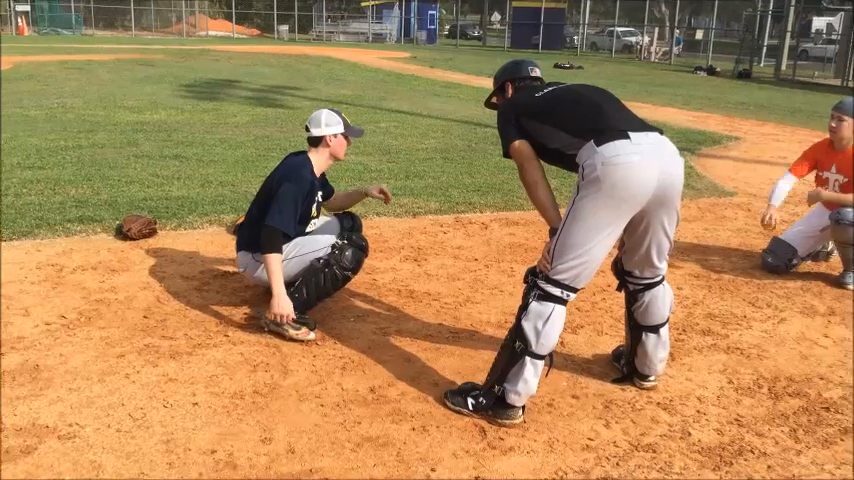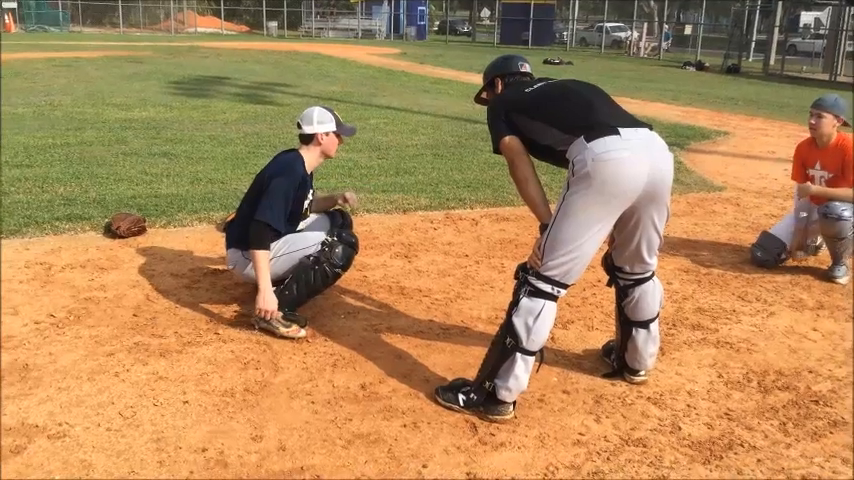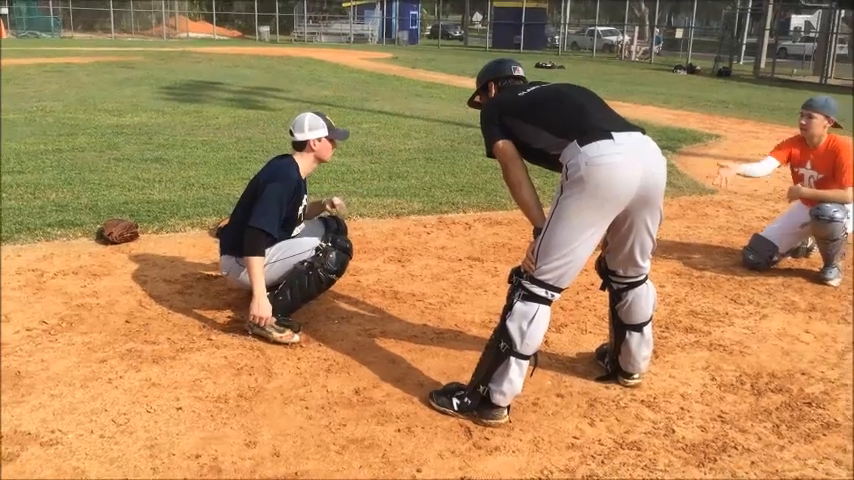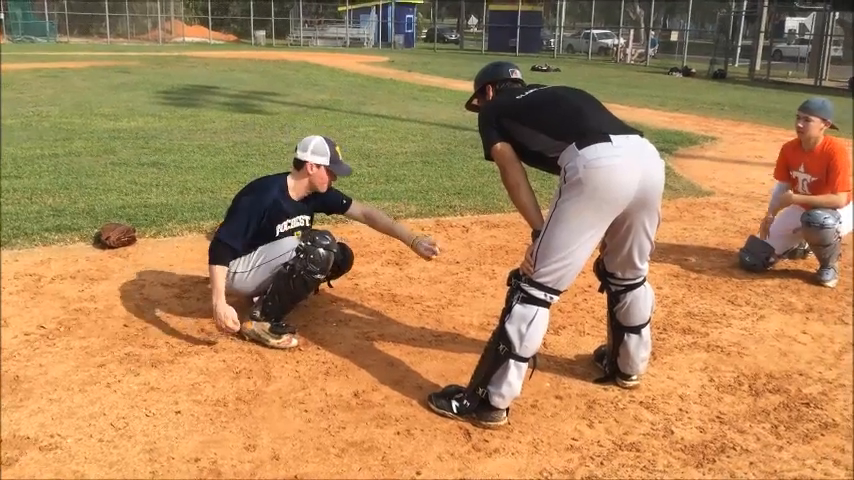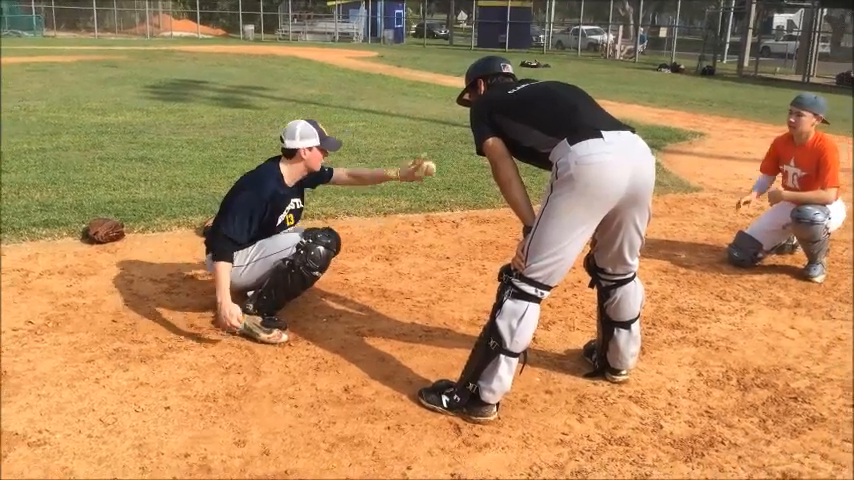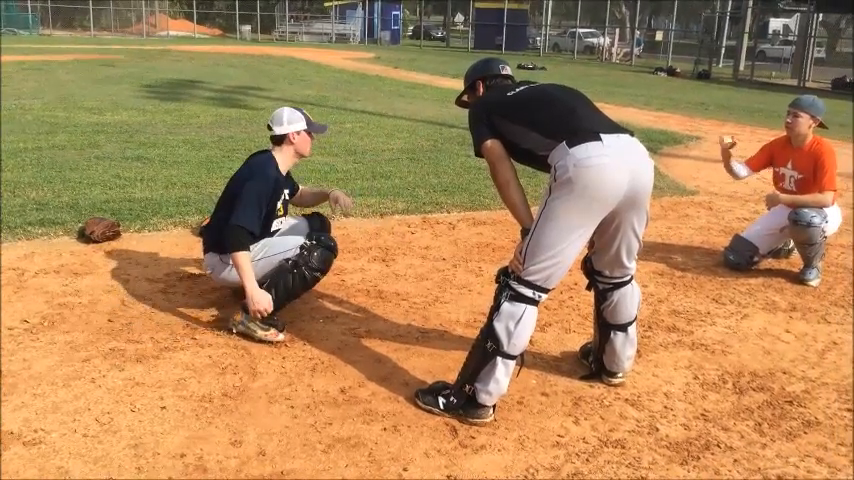
dt=0.4s
person 1, frame 1
left shoulder: (512, 107)
right shoulder: (576, 92)
left elbow: (529, 166)
left wrist: (557, 229)
left hip: (618, 164)
right hip: (667, 155)
left knee: (553, 282)
right knee: (647, 272)
left ankle: (505, 397)
right ankle: (645, 365)
person 1, frame 2
left shoulder: (502, 103)
right shoulder: (568, 88)
left elbow: (519, 163)
left wrist: (547, 226)
left hip: (608, 160)
right hip: (656, 151)
left knee: (543, 278)
right knee: (637, 267)
left ankle: (496, 394)
right ankle: (635, 360)
person 1, frame 3
left shoulder: (495, 106)
right shoulder: (560, 91)
left elbow: (513, 166)
left wrist: (541, 229)
left hip: (601, 164)
right hip: (649, 155)
left knee: (537, 282)
right knee: (630, 270)
left ankle: (490, 397)
right ankle: (629, 363)
person 1, frame 4
left shoulder: (493, 110)
right shoulder: (558, 95)
left elbow: (511, 169)
left wrist: (539, 232)
left hip: (599, 167)
right hip: (647, 158)
left knee: (535, 285)
right knee: (628, 273)
left ankle: (488, 400)
right ankle: (627, 365)
person 1, frame 5
left shoulder: (485, 104)
right shoulder: (550, 90)
left elbow: (503, 164)
left wrist: (531, 228)
left hip: (591, 162)
right hip: (639, 154)
left knee: (526, 281)
right knee: (619, 268)
left ankle: (479, 394)
right ankle: (617, 359)
person 1, frame 6
left shoulder: (484, 106)
right shoulder: (549, 92)
left elbow: (501, 166)
left wrist: (528, 230)
left hip: (589, 166)
right hip: (637, 158)
left knee: (524, 283)
right knee: (616, 272)
left ankle: (475, 397)
right ankle: (612, 363)
person 2, frame 1
left shoulder: (312, 168)
right shoulder: (298, 175)
left elbow: (332, 202)
right elbow: (271, 237)
left wrist: (365, 192)
right wrist: (279, 295)
right hip: (260, 259)
left knee: (348, 224)
right knee: (354, 247)
left ankle: (294, 283)
right ankle: (283, 316)
person 2, frame 2
left shoulder: (301, 166)
right shoulder: (290, 171)
left elbow: (307, 206)
right elbow: (259, 233)
left wrist: (336, 199)
right wrist: (265, 290)
right hip: (249, 256)
left knee: (339, 220)
right knee: (343, 244)
left ankle: (283, 281)
right ankle: (275, 310)
person 2, frame 3
left shoulder: (294, 170)
right shoulder: (285, 177)
left elbow: (297, 213)
right elbow: (254, 238)
left wrist: (323, 205)
right wrist: (260, 297)
right hip: (243, 262)
left knee: (334, 227)
right knee: (338, 250)
left ankle: (278, 287)
right ankle: (270, 315)
person 2, frame 4
left shoulder: (316, 193)
right shoulder: (263, 196)
left elbow: (363, 212)
right elbow: (220, 248)
left wrist: (413, 240)
right wrist: (220, 304)
left hip: (269, 262)
right hip: (240, 270)
left knee: (341, 256)
right knee: (320, 246)
left ankle: (274, 294)
right ankle: (262, 319)
person 2, frame 5
left shoulder: (299, 173)
right shoulder: (262, 186)
left elbow: (347, 175)
right elbow: (223, 243)
left wrist: (397, 174)
right wrist: (224, 301)
left hip: (259, 251)
right hip: (234, 262)
left knee: (329, 239)
right knee: (318, 247)
right ankle: (254, 313)
person 2, frame 6
left shoulder: (277, 165)
right shoulder: (264, 174)
left elbow: (299, 197)
right elbow: (236, 236)
left wrist: (329, 193)
right wrist: (252, 291)
right hip: (227, 259)
left knee: (318, 226)
right knee: (322, 248)
left ankle: (267, 282)
right ankle: (250, 317)
person 3, frame 1
right shoulder: (820, 148)
right elbow: (789, 177)
left wrist: (825, 195)
right wrist: (772, 206)
right hip: (826, 211)
right knee: (773, 261)
right ankle: (824, 248)
person 3, frame 2
right shoulder: (803, 148)
right elbow: (801, 194)
left wrist: (815, 189)
right wrist: (799, 233)
right hip: (814, 207)
left knee: (834, 212)
right knee: (762, 255)
right ankle: (813, 242)
person 3, frame 3
right shoulder: (792, 144)
right elbow: (764, 166)
left wrist: (805, 192)
right wrist: (736, 169)
left hip: (838, 211)
right hip: (805, 208)
left knee: (825, 214)
right knee: (754, 258)
left ankle: (833, 264)
right ankle: (804, 244)
person 3, frame 4
left shoulder: (836, 151)
right shoulder: (788, 149)
left elbow: (840, 200)
right elbow: (782, 186)
left wrist: (795, 198)
right wrist: (770, 214)
left hip: (837, 213)
right hip: (800, 210)
left knee: (817, 220)
right knee: (750, 260)
left ankle: (829, 265)
right ankle: (800, 246)
person 3, frame 5
left shoulder: (826, 147)
right shoulder: (780, 142)
left elbow: (829, 196)
right elbow: (766, 178)
left wrist: (785, 195)
right wrist: (753, 194)
left hip: (826, 209)
right hip: (790, 206)
left knee: (806, 216)
right knee: (739, 255)
left ankle: (817, 260)
right ankle: (788, 241)
person 3, frame 6
left shoulder: (823, 150)
right shoulder: (776, 145)
left elbow: (827, 199)
right elbow: (741, 172)
left wrist: (782, 198)
right wrist: (727, 157)
left hip: (822, 213)
right hip: (786, 210)
left knee: (804, 219)
right knee: (735, 259)
left ankle: (813, 264)
right ankle: (784, 245)
